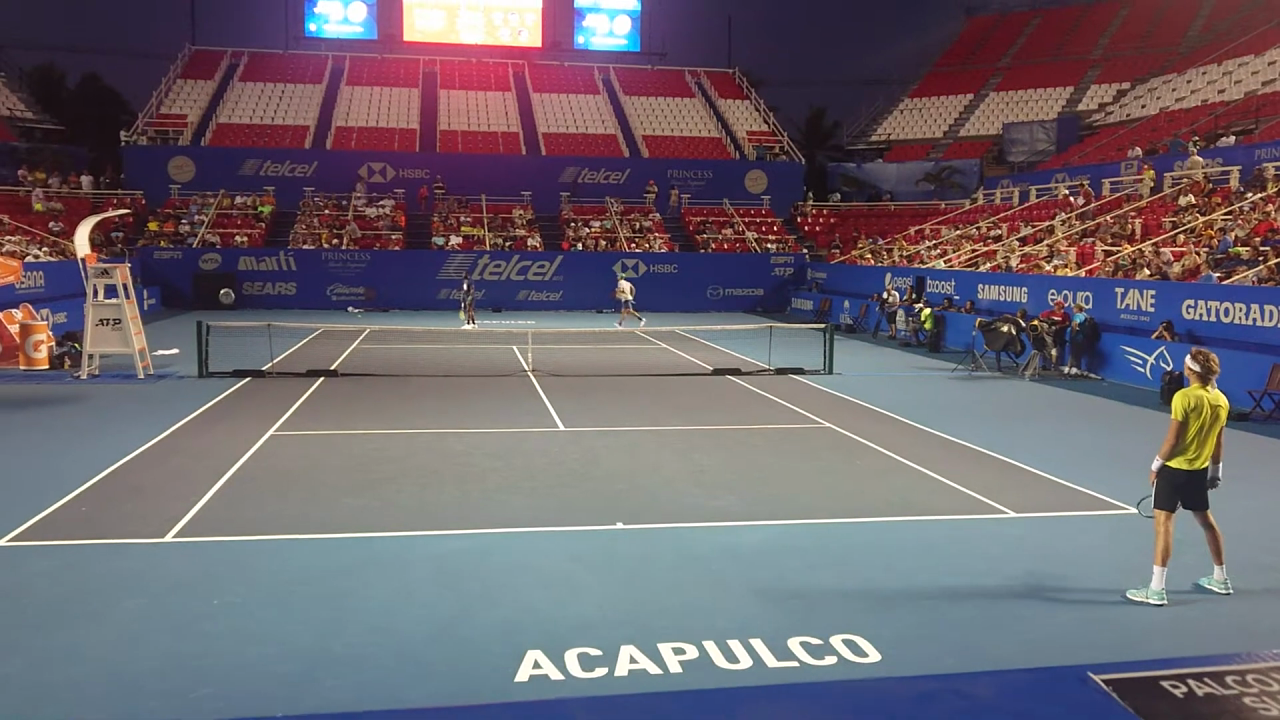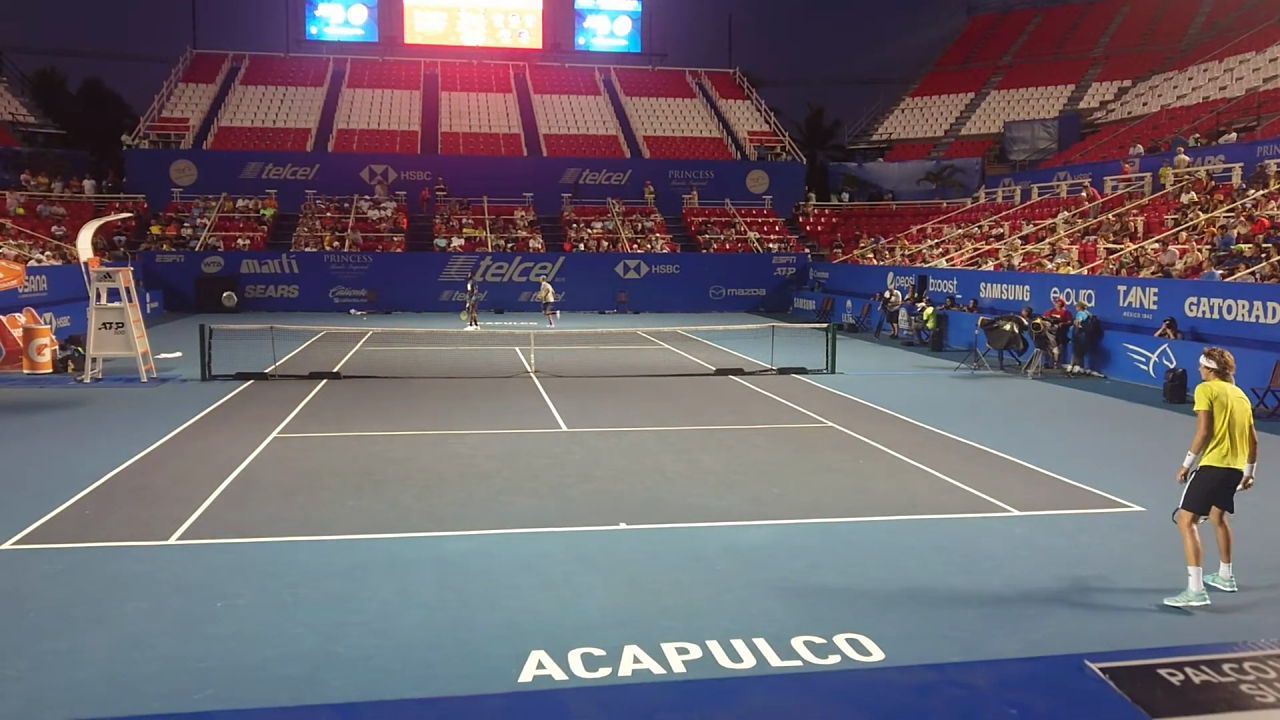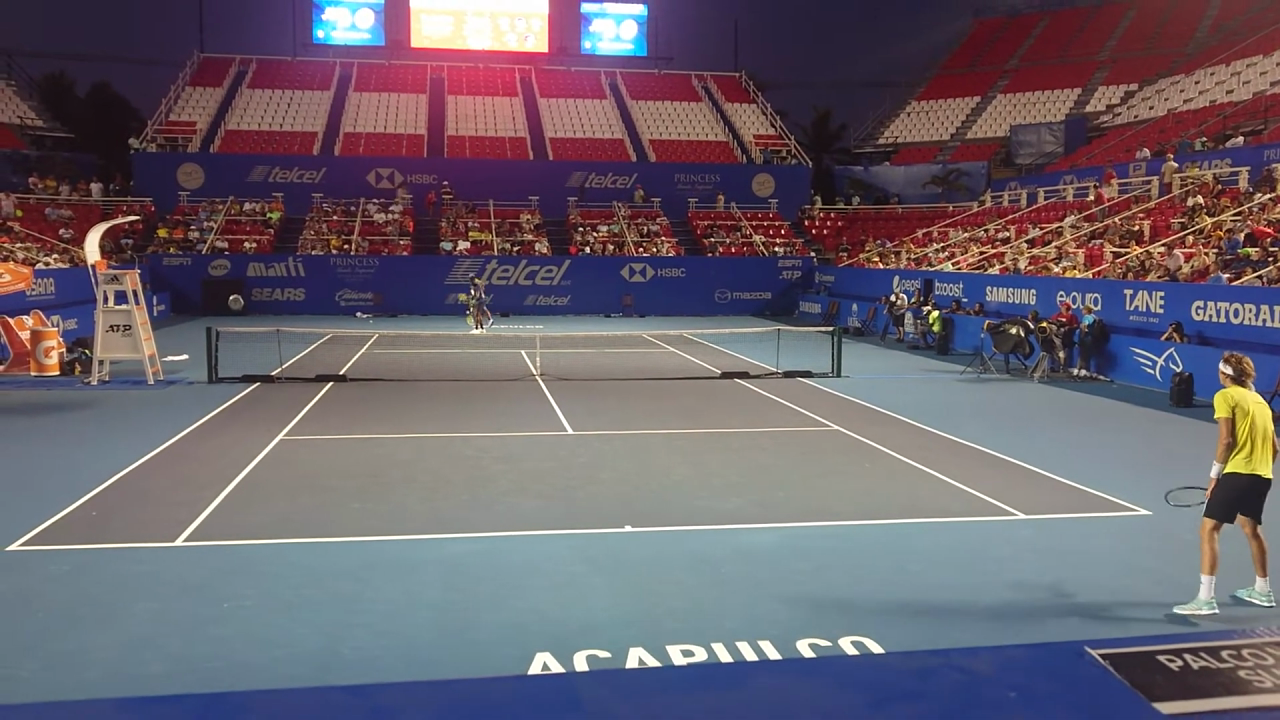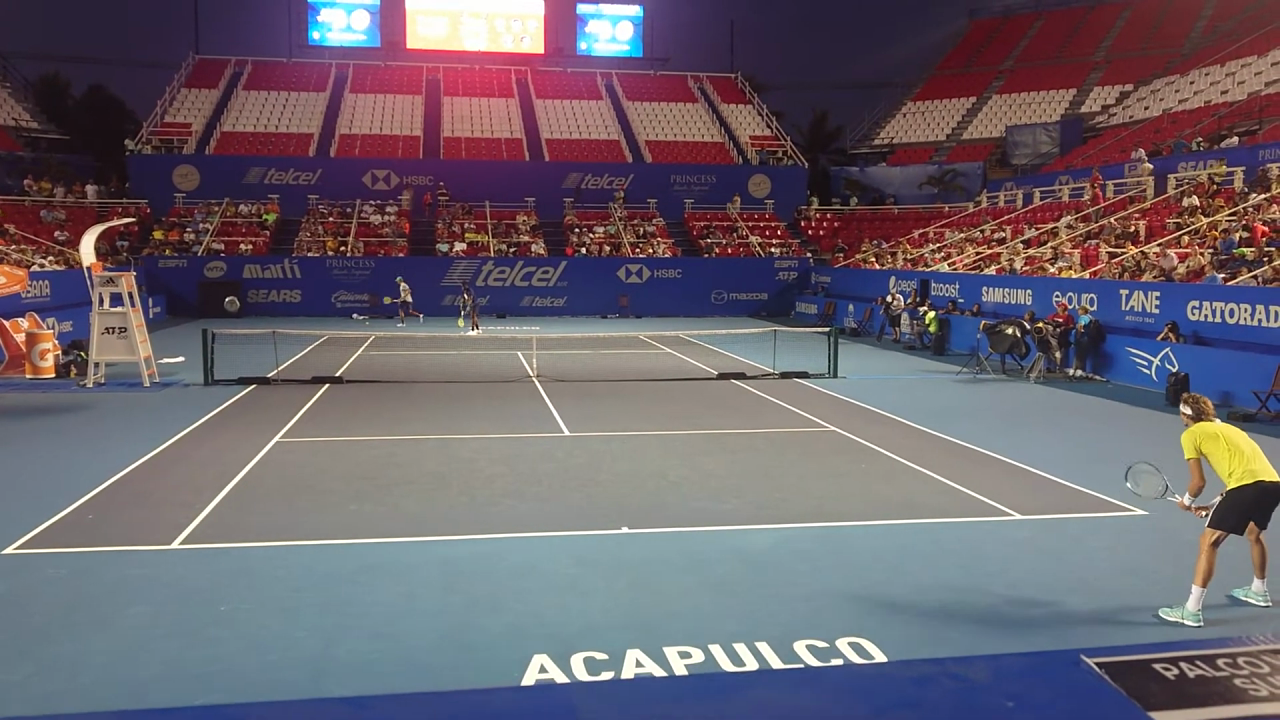
dt=1s
person 1, frame 1
left shoulder: (1184, 397)
right shoulder: (1221, 400)
left elbow: (1172, 439)
right elbow: (1217, 442)
left wrist: (1155, 466)
right wrist: (1215, 473)
left hip: (1173, 468)
right hip: (1199, 470)
left knee: (1163, 522)
right knee: (1206, 520)
left ankle: (1157, 589)
right ankle: (1220, 578)
person 1, frame 2
left shoulder: (1206, 389)
right shoulder: (1241, 396)
left elbow: (1203, 432)
right elbow: (1253, 440)
left wrist: (1187, 464)
right wrist: (1250, 471)
left hip: (1213, 465)
right hip: (1235, 468)
left knee: (1186, 521)
right knee: (1218, 518)
left ankle: (1196, 590)
right ankle: (1225, 576)
person 1, frame 3
left shoulder: (1225, 396)
left elbow: (1226, 440)
left wrist: (1214, 475)
left hip: (1238, 473)
left knee: (1209, 530)
right knee: (1250, 529)
left ankle: (1205, 598)
person 1, frame 4
left shoulder: (1191, 434)
right shoulder: (1228, 429)
left elbow: (1198, 482)
left wrist: (1188, 502)
right wrist: (1216, 506)
left hip: (1248, 486)
left knee: (1208, 542)
right knee: (1253, 533)
left ankle: (1192, 610)
right ankle: (1259, 591)
